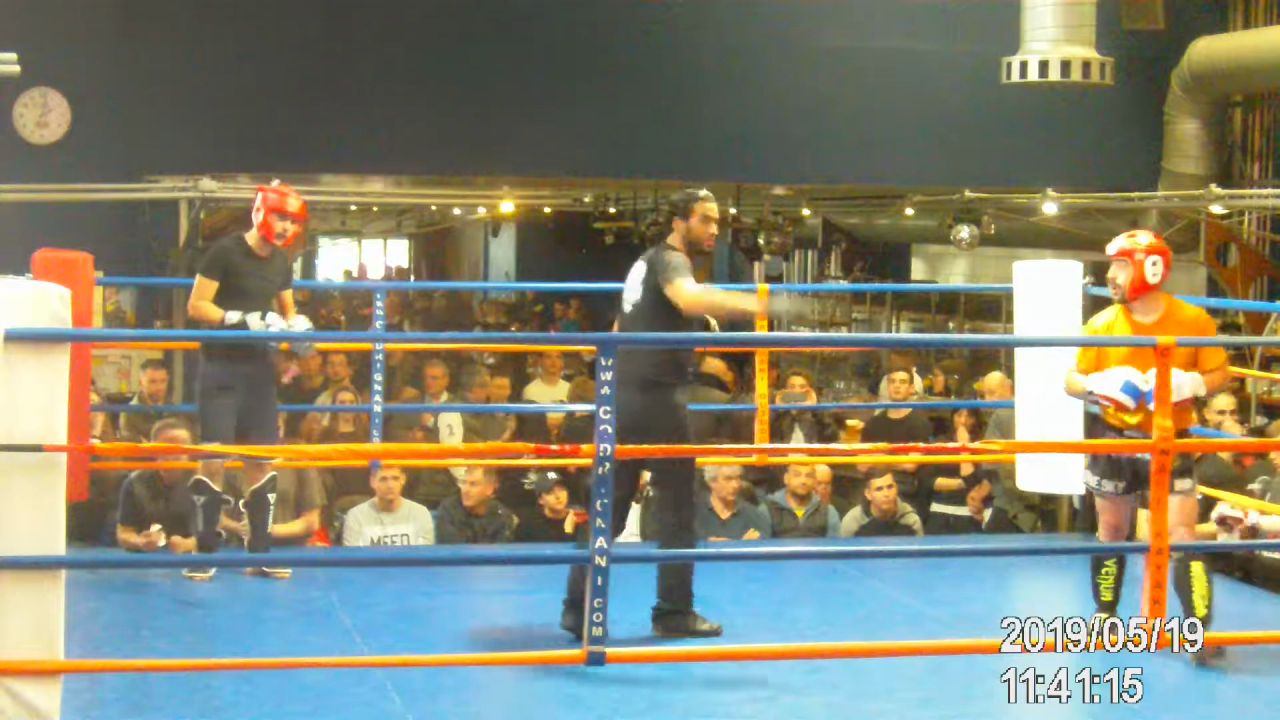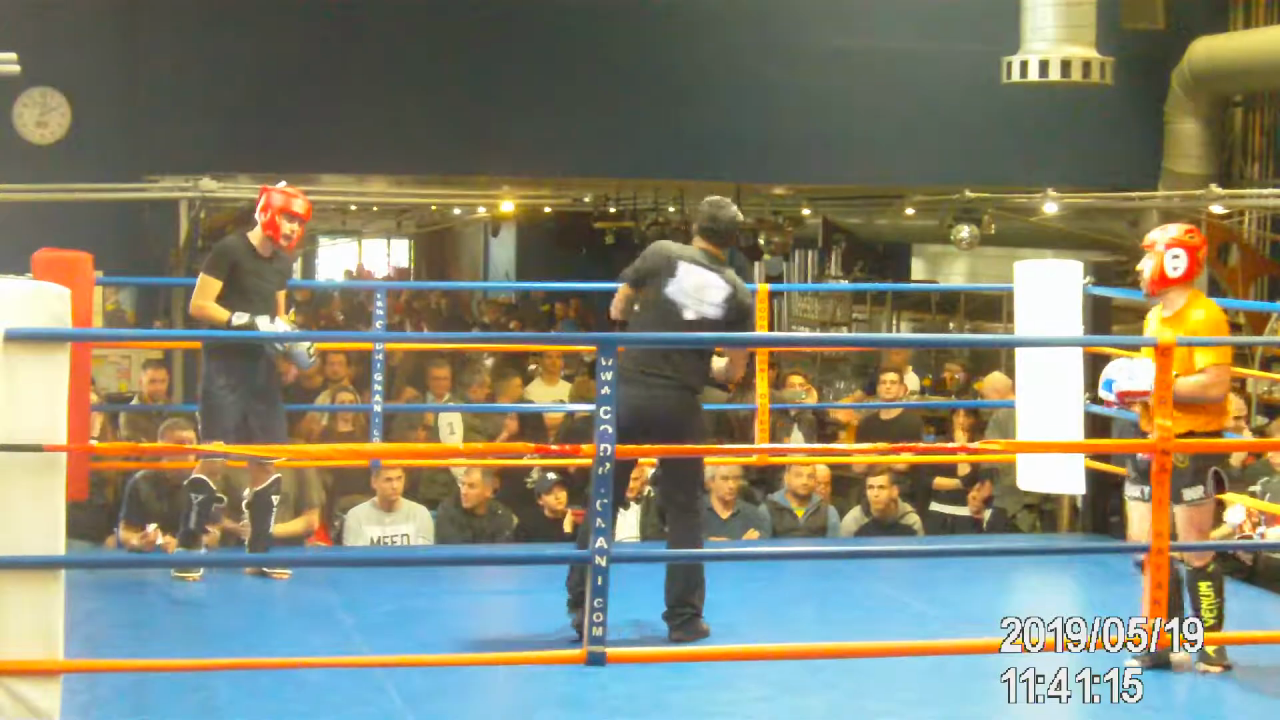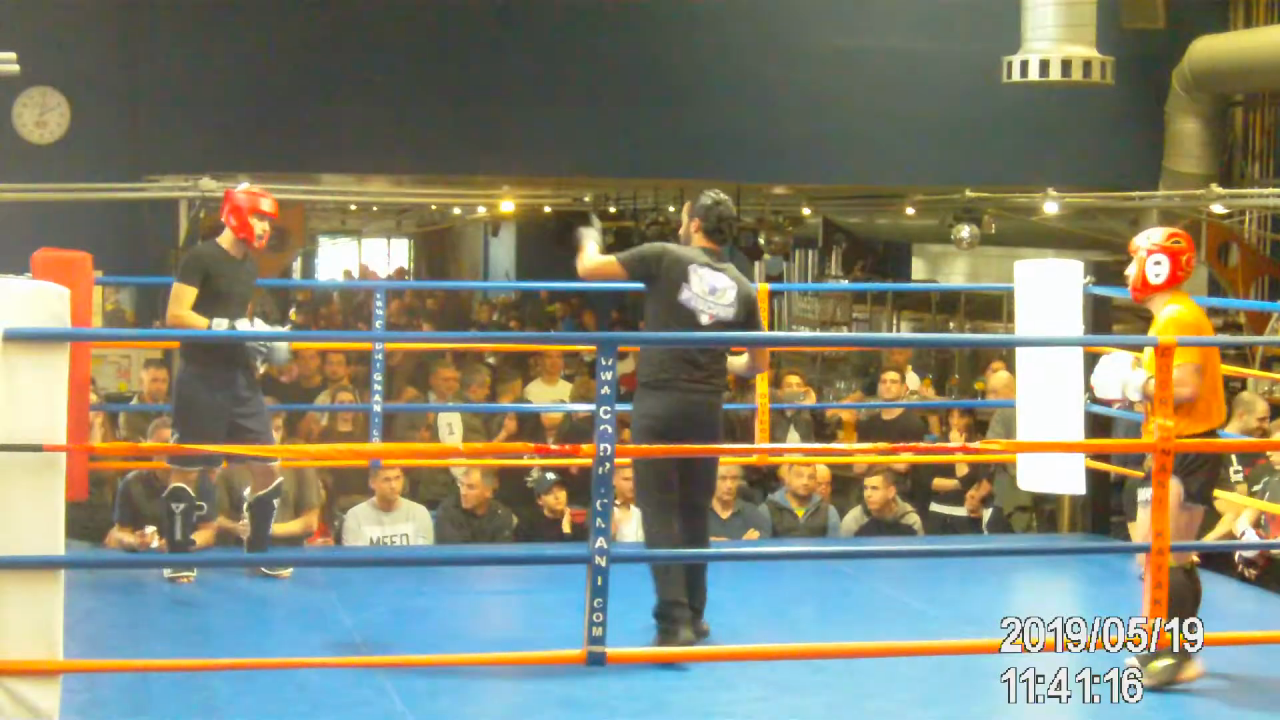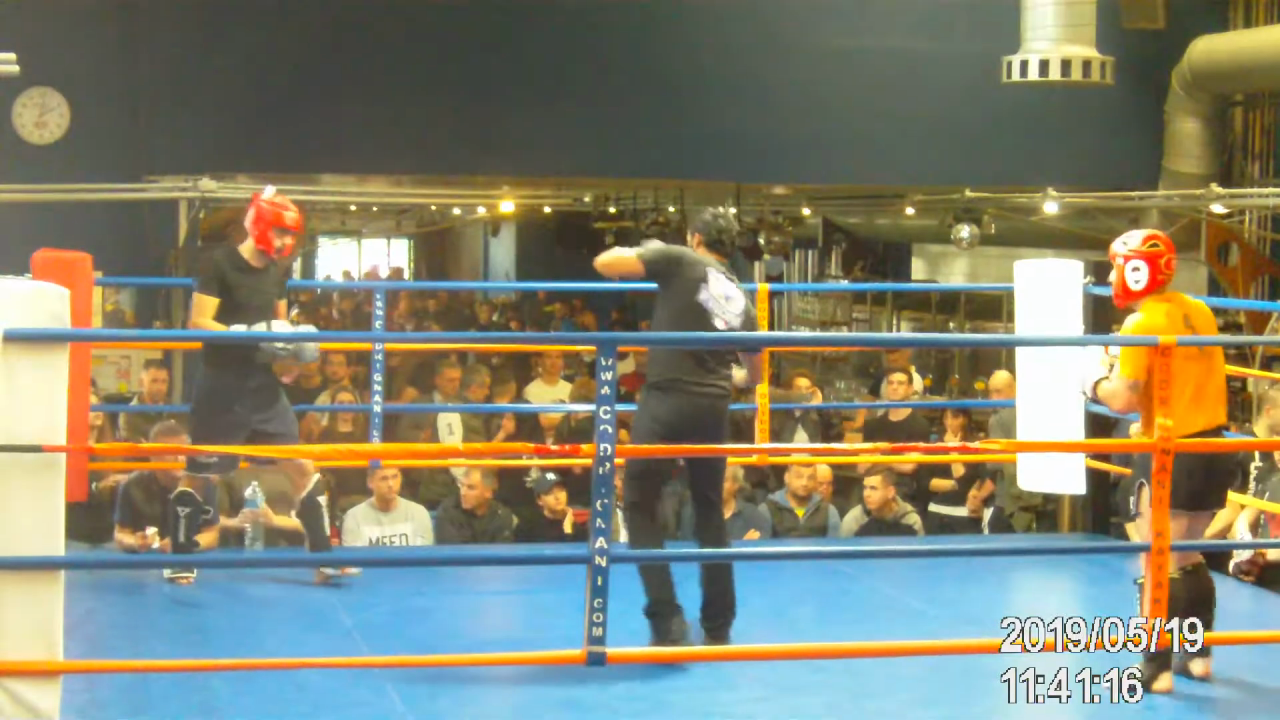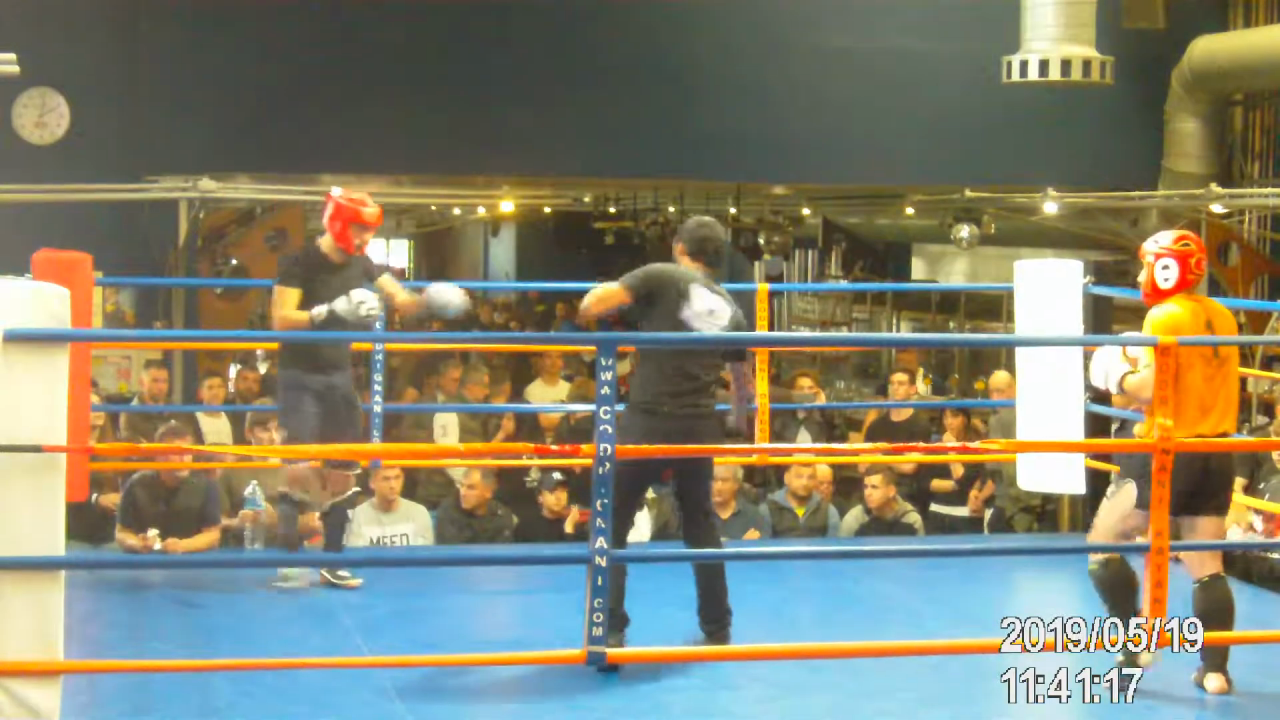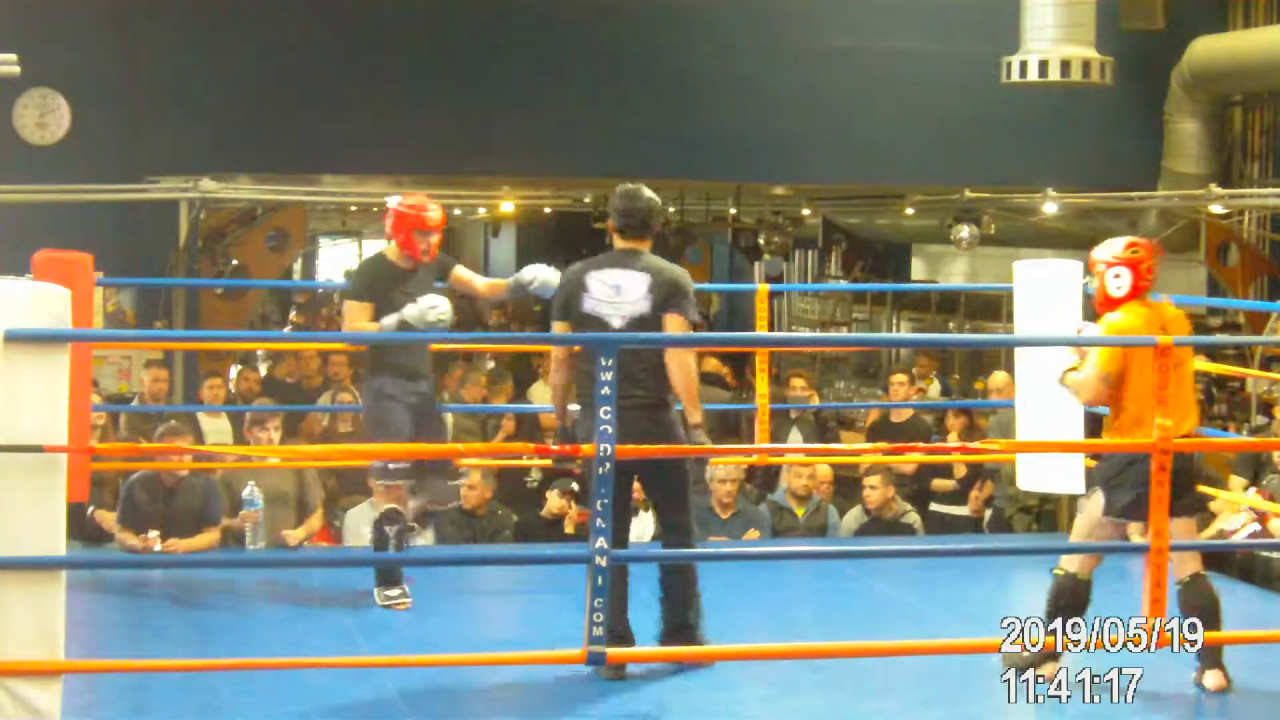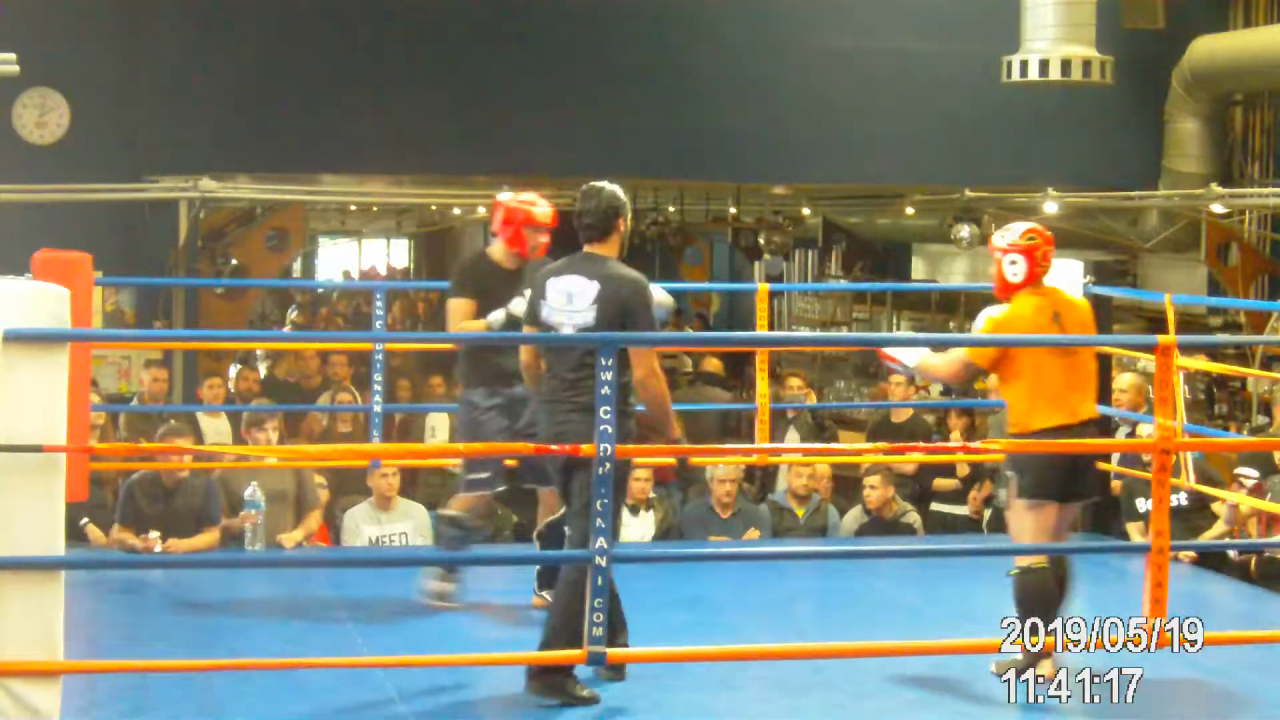
dt=0.4s
person 1, frame 1
left shoulder: (648, 262)
right shoulder: (668, 261)
left elbow: (620, 330)
right elbow: (691, 298)
right wrist: (760, 305)
left hip: (624, 396)
right hip: (652, 398)
left knee: (611, 504)
right knee: (675, 506)
left ankle: (578, 606)
right ankle: (673, 612)
person 1, frame 2
left shoulder: (659, 253)
right shoulder: (738, 294)
left elbow: (617, 311)
right elbow: (733, 372)
left hip: (629, 392)
right hip: (679, 404)
right knee: (684, 511)
left ankle: (582, 605)
right ankle: (685, 618)
person 1, frame 3
left shoulder: (664, 257)
right shoulder: (742, 288)
left elbow: (587, 269)
right elbow: (758, 364)
left wrist: (589, 238)
left hip: (657, 401)
right hip: (705, 407)
left knee: (658, 510)
right knee: (695, 513)
left ankle: (674, 619)
right ankle: (689, 616)
person 1, frame 4
left shoulder: (678, 260)
right shoulder: (741, 299)
left elbow: (606, 264)
right elbow: (753, 374)
left wrist: (643, 250)
left hip: (665, 402)
right hip: (713, 410)
left knee: (640, 509)
right knee: (710, 514)
left ankle: (667, 619)
right ankle: (718, 625)
person 1, frame 5
left shoulder: (660, 276)
right shoulder: (731, 309)
left elbow: (590, 307)
right elbow: (744, 383)
left wrist: (628, 293)
right wrist: (741, 416)
left hip: (646, 421)
right hip: (698, 428)
left knee: (613, 526)
right knee: (701, 525)
left ankle: (610, 630)
right ankle: (717, 626)
person 1, frame 6
left shoulder: (576, 277)
right shoulder: (672, 278)
left elbow: (560, 360)
right elbow: (678, 354)
left wrist: (562, 421)
right wrist: (696, 421)
left hip: (599, 422)
right hip: (656, 420)
left knee: (610, 536)
right knee: (677, 527)
left ankle: (614, 647)
right ankle: (682, 633)
person 1, frame 7
left shoulder: (548, 278)
right shoulder: (630, 285)
left elbow: (528, 359)
right elbow: (646, 372)
right wrist: (672, 433)
left hip: (556, 426)
right hip: (604, 428)
left knee: (584, 539)
right knee: (589, 548)
left ankle: (610, 646)
right ankle: (550, 664)
person 2, frame 1
left shoulder: (1193, 320)
right shoulder: (1102, 323)
left elbow: (1221, 375)
right elbow: (1073, 380)
left wrist: (1191, 384)
right wrist: (1097, 384)
right hip: (1114, 442)
left knee: (1184, 540)
right knee: (1111, 534)
right ankle: (1105, 612)
person 2, frame 2
left shoulder: (1205, 317)
right shoulder: (1153, 317)
left elbow: (1215, 385)
left wrist: (1157, 382)
right wrist: (1125, 382)
left hip: (1193, 449)
left knee: (1196, 552)
right knee: (1145, 550)
left ankle: (1211, 643)
person 2, frame 3
left shoulder: (1178, 316)
right shoulder: (1170, 316)
left elbow: (1187, 386)
left wrist: (1134, 386)
right wrist: (1134, 375)
left hip: (1186, 451)
right hip: (1177, 449)
right knee: (1174, 555)
left ankle: (1175, 655)
right ankle: (1169, 649)
person 2, frame 4
left shoulder: (1141, 325)
right shoulder: (1198, 311)
left elbow: (1124, 400)
left wrist: (1095, 378)
left hip: (1171, 454)
right hip: (1212, 448)
right knee: (1188, 556)
left ankle: (1156, 667)
right ankle: (1198, 654)
person 2, frame 5
left shoulder: (1164, 317)
right shoulder: (1222, 317)
left elbow: (1152, 390)
left wrist: (1117, 375)
right wrist: (1143, 361)
left hip: (1166, 453)
right hip: (1214, 454)
left knee: (1103, 546)
right knee: (1208, 567)
right ankle: (1215, 669)
person 2, frame 6
left shoulder: (1117, 325)
right shoulder: (1175, 319)
left elbow: (1095, 391)
left wrist: (1070, 369)
left hip: (1130, 459)
right hip: (1177, 455)
left knee: (1077, 560)
right knee: (1188, 567)
left ankle: (1046, 654)
right ankle: (1212, 665)
person 2, frame 7
left shoulder: (1006, 318)
right shoulder: (1079, 308)
left elbow: (951, 369)
left wrist: (911, 357)
left hip: (1037, 443)
right hip: (1083, 436)
left knee: (1029, 557)
right knee: (1054, 546)
left ankle: (1036, 653)
person 3, frame 1
left shoulder: (281, 261)
right shoulder: (225, 251)
left elbow: (288, 311)
right elbow: (195, 307)
left wrist: (296, 328)
right wrist: (244, 320)
left hip: (260, 368)
right hip: (221, 368)
left knee: (261, 460)
right knee: (214, 460)
left ankle: (260, 550)
right ankle: (205, 551)
person 3, frame 2
left shoulder: (282, 261)
right shoulder: (229, 250)
right elbow: (198, 305)
left wrist: (292, 342)
right wrist: (249, 322)
left hip: (262, 367)
right hip: (225, 366)
left knee: (266, 460)
right knee: (213, 458)
left ankle: (260, 551)
right ankle: (189, 546)
person 3, frame 3
left shoulder: (248, 263)
right shoulder: (201, 257)
right elbow: (175, 316)
left wrist: (261, 338)
right wrist: (229, 328)
left hip: (241, 376)
right hip: (202, 377)
left knee: (267, 466)
right knee: (187, 468)
left ankle: (258, 551)
right ankle: (178, 555)
person 3, frame 4
left shoulder: (277, 270)
right shoulder: (219, 264)
right elbow: (198, 323)
left wrist: (295, 342)
right wrist: (253, 333)
left hip: (263, 379)
right hip: (224, 391)
left knee: (301, 465)
right knee: (199, 472)
left ankle: (322, 556)
person 3, frame 5
left shoulder: (361, 263)
right shoulder: (298, 263)
left elbow: (400, 299)
right elbow: (281, 319)
left wrist: (431, 298)
right wrist: (331, 311)
left hip: (339, 376)
right hip: (300, 377)
left knee: (343, 473)
right knee: (300, 468)
left ankle: (331, 561)
right ankle: (290, 554)
person 3, frame 6
left shoulder: (434, 263)
right shoulder: (370, 272)
left elbow: (483, 288)
right elbow: (352, 331)
left wrist: (520, 284)
right wrist: (402, 320)
left hip: (422, 385)
right hip: (386, 387)
left knee: (442, 484)
left ankle: (387, 550)
right ankle: (387, 581)
person 3, frame 7
left shoulder: (535, 268)
right shoulder: (473, 269)
right elbow: (457, 331)
right wrist: (506, 316)
left hip: (524, 391)
right hip: (483, 394)
left knee: (553, 488)
right knee: (478, 494)
right ankle: (445, 570)
